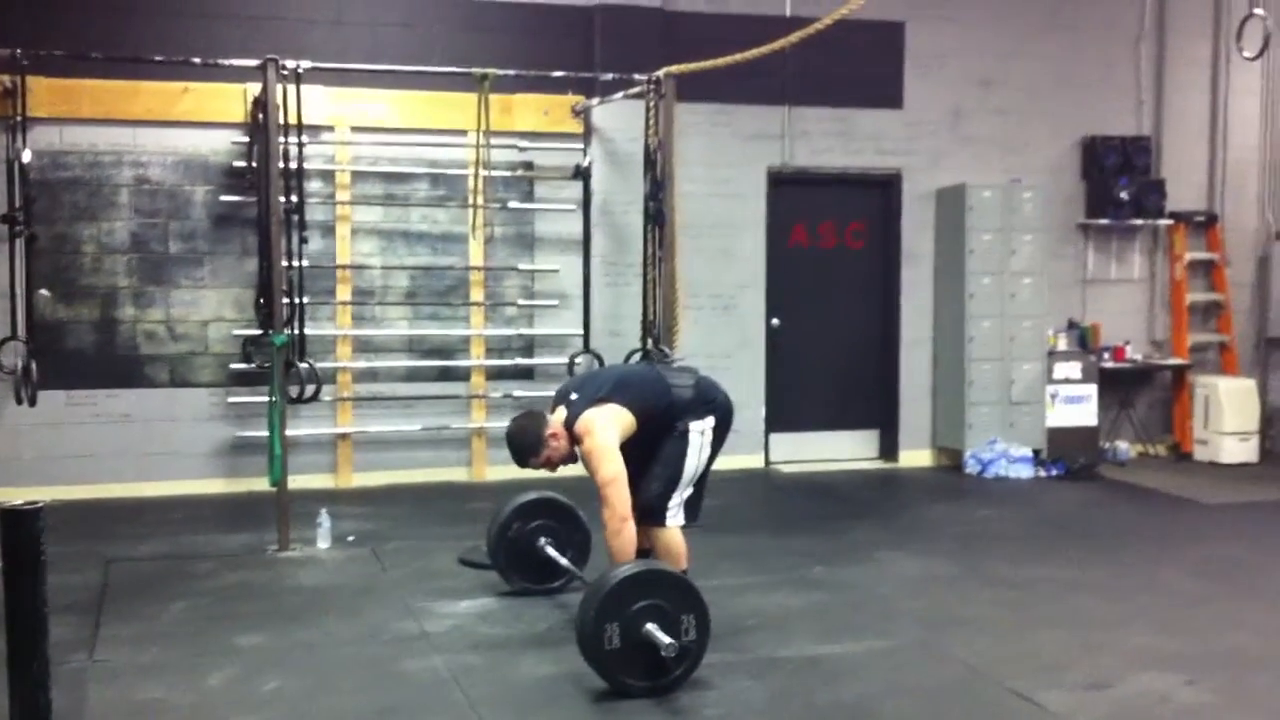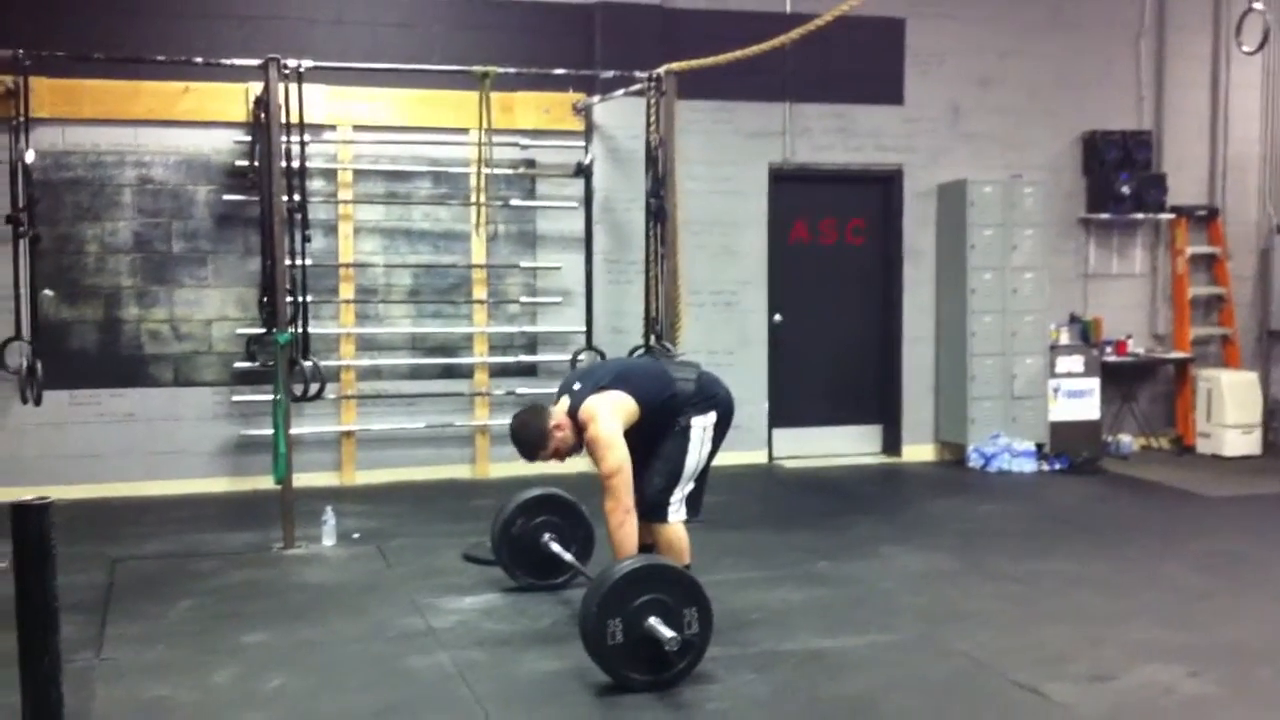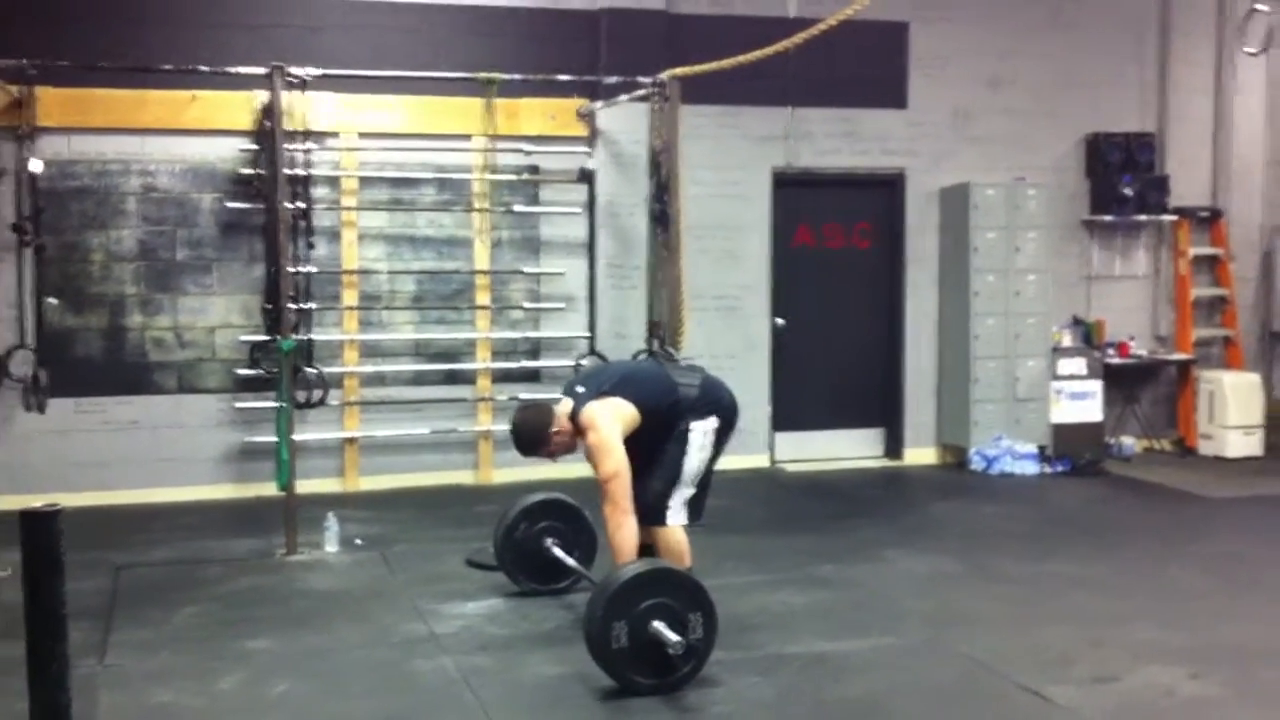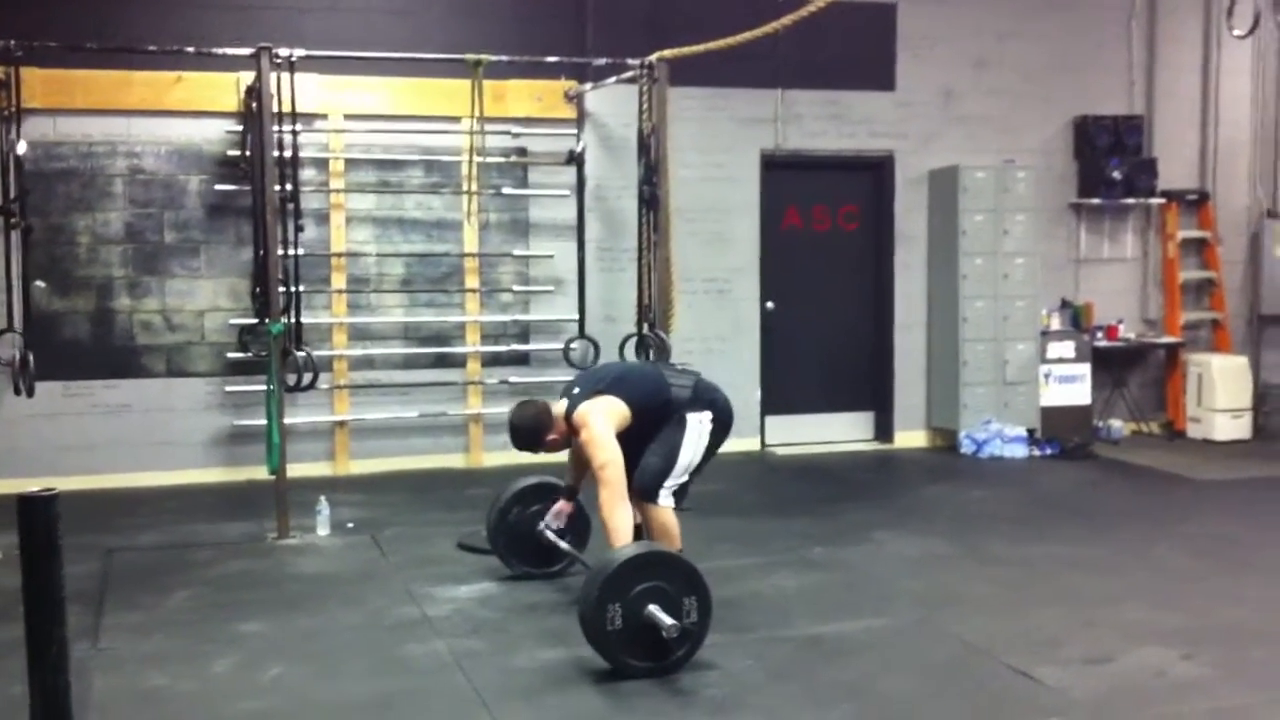
dt=0.4s
person 1, frame 1
left shoulder: (593, 433)
right shoulder: (560, 406)
left elbow: (619, 517)
left hip: (703, 410)
right hip: (667, 408)
left knee: (656, 507)
right knee: (630, 496)
person 1, frame 2
left shoulder: (597, 421)
right shoulder: (565, 398)
left elbow: (620, 508)
left hip: (703, 405)
left knee: (659, 501)
right knee: (635, 492)
person 1, frame 3
left shoulder: (598, 426)
right shoulder: (571, 396)
left elbow: (618, 512)
left hip: (707, 409)
right hip: (673, 407)
left knee: (660, 507)
right knee: (635, 496)
person 1, frame 4
left shoulder: (591, 423)
right shoulder: (570, 400)
left elbow: (614, 500)
right elbow: (580, 445)
right wrist: (569, 496)
left hip: (703, 411)
left knee: (650, 487)
right knee: (618, 479)
